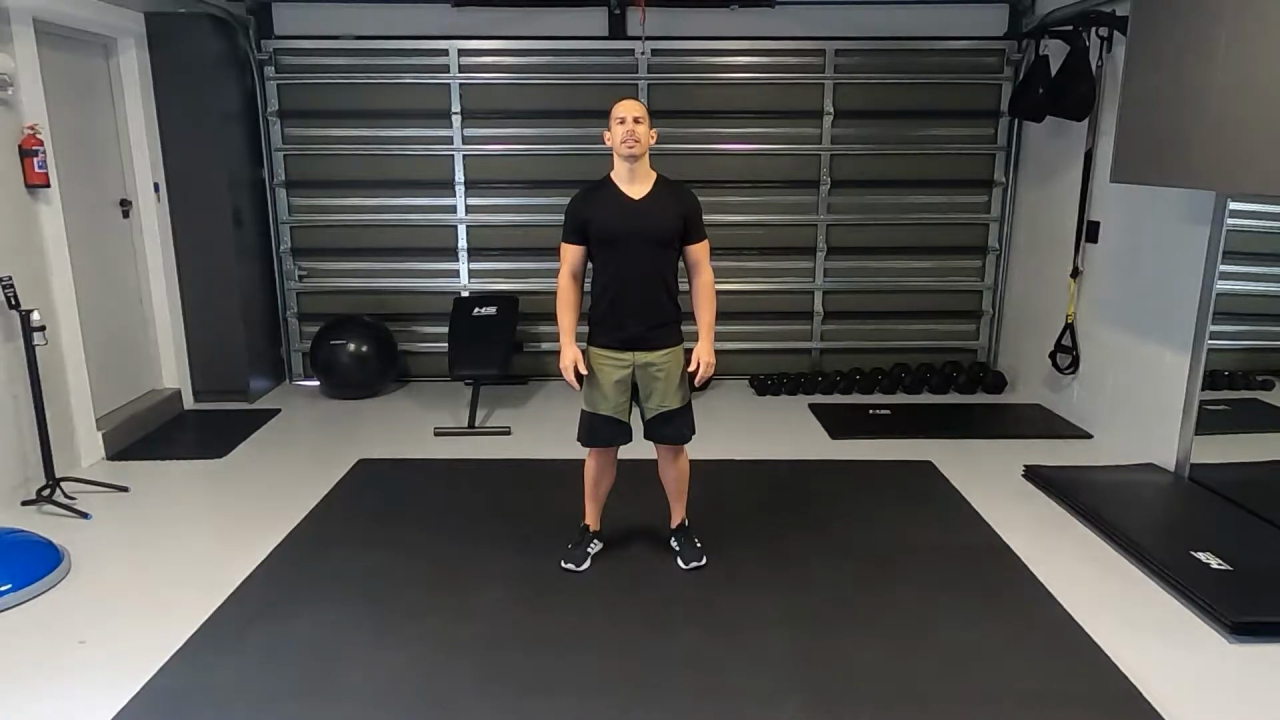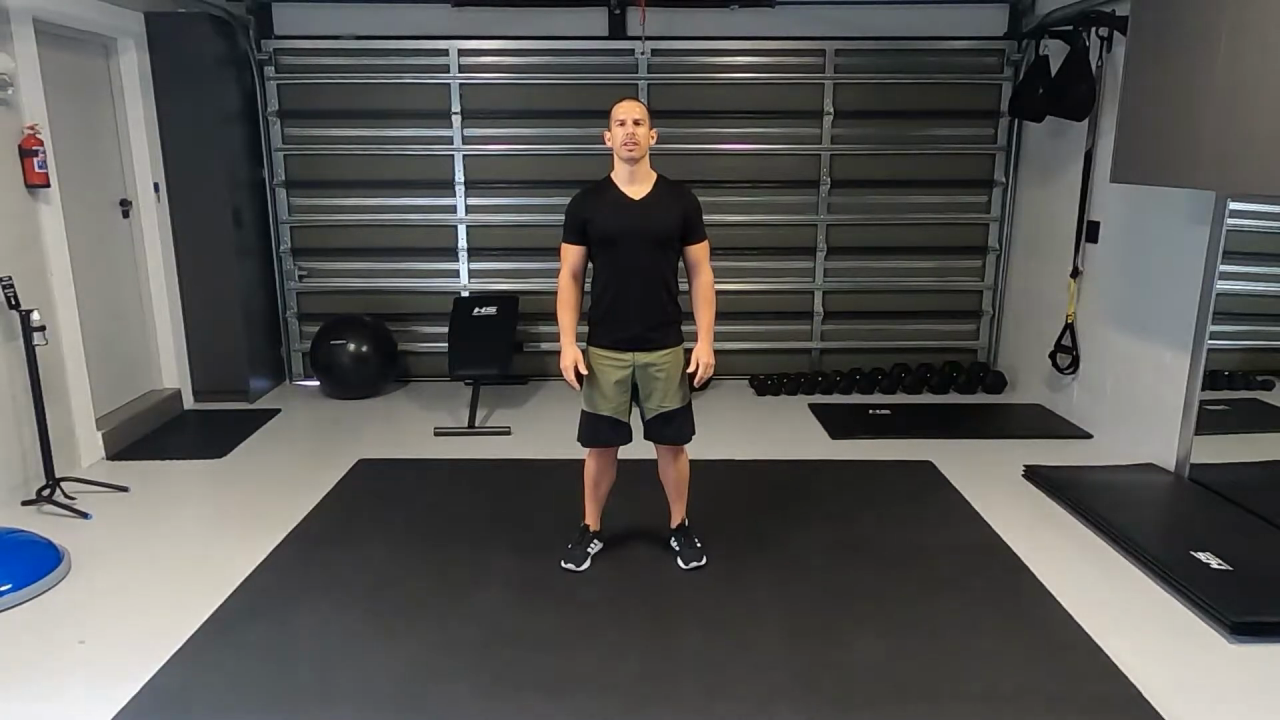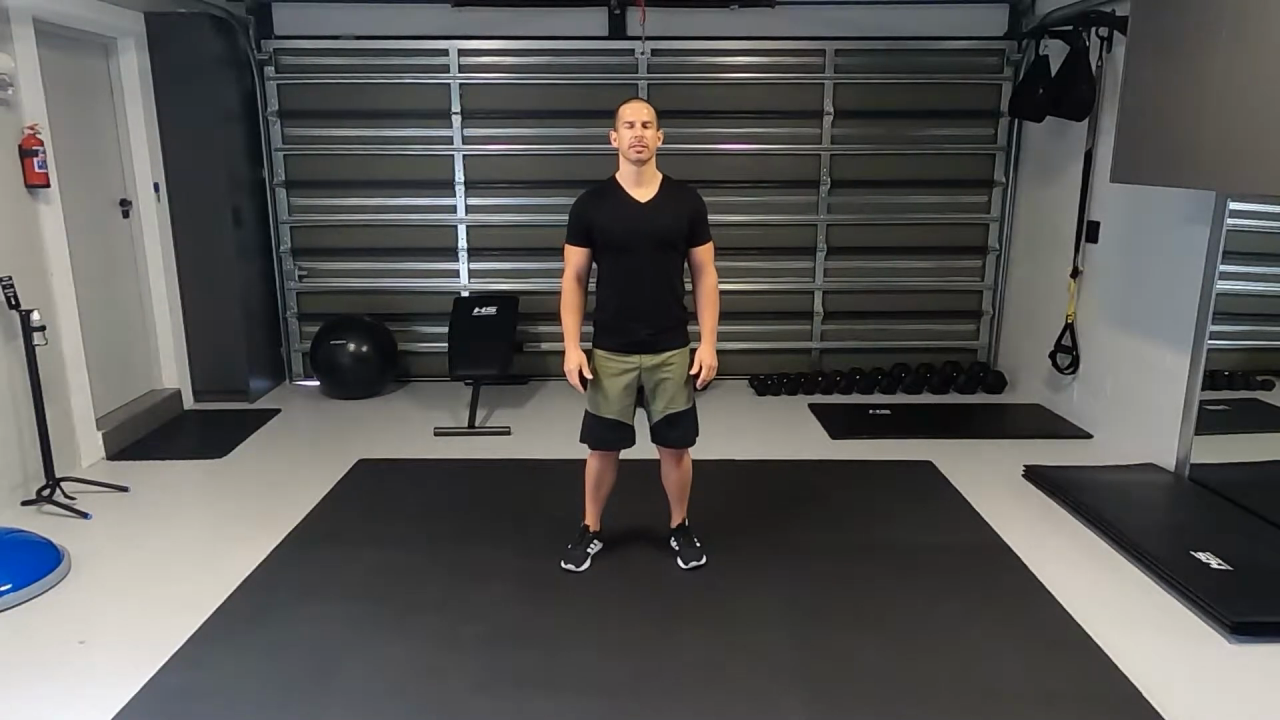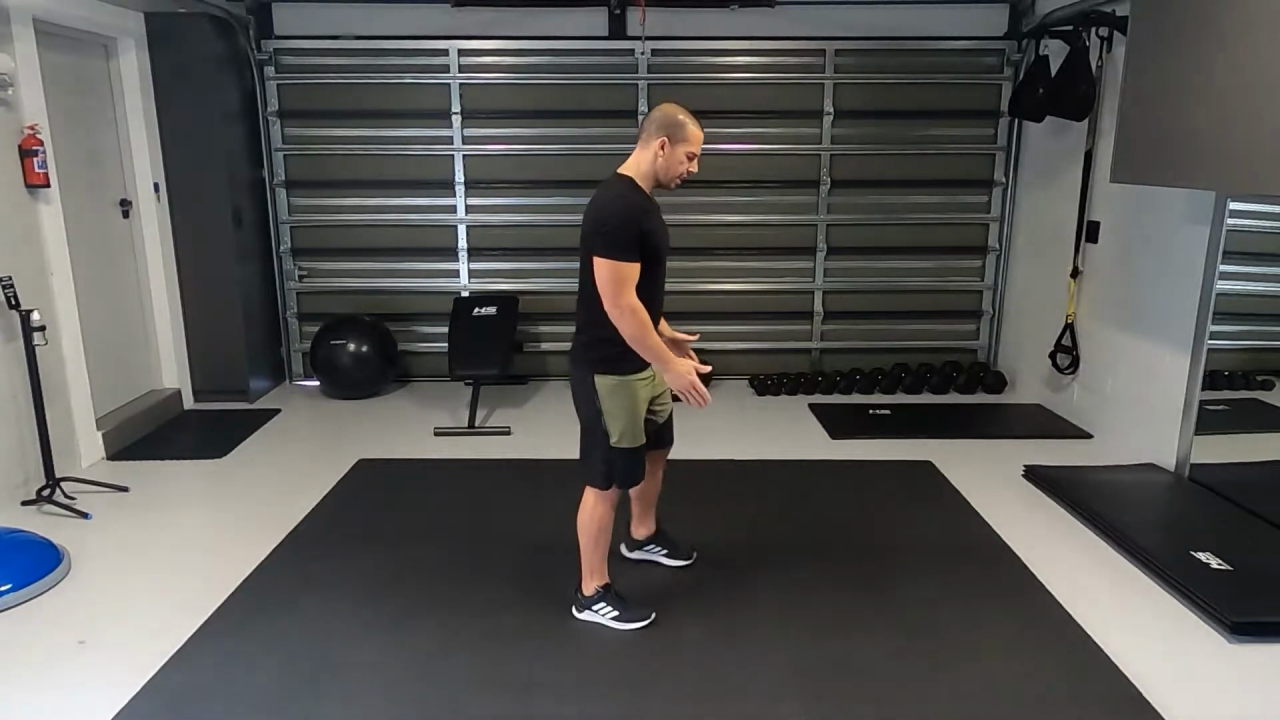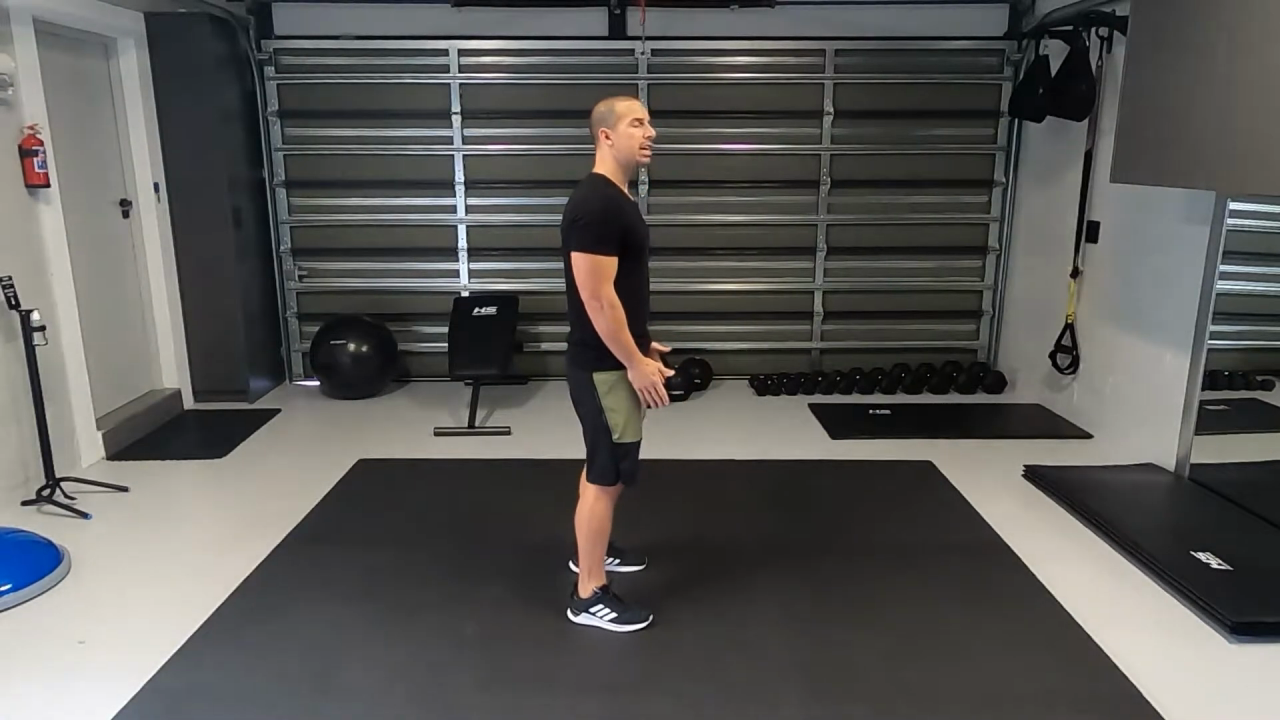
dt=1s
person 1, frame 1
left shoulder: (680, 199)
right shoulder: (586, 202)
left elbow: (701, 273)
right elbow: (570, 275)
left wrist: (706, 340)
right wrist: (567, 343)
left hip: (665, 348)
right hip: (604, 349)
left knee: (671, 442)
right knee: (600, 445)
left ankle: (679, 527)
right ankle: (590, 530)
person 1, frame 2
left shoulder: (680, 200)
right shoulder: (587, 203)
left elbow: (700, 273)
right elbow: (570, 276)
left wrist: (705, 340)
right wrist: (568, 343)
left hip: (665, 347)
right hip: (605, 349)
left knee: (672, 442)
right knee: (601, 444)
left ankle: (679, 527)
right ankle: (590, 530)
person 1, frame 3
left shoulder: (686, 200)
right shoulder: (592, 205)
left elbow: (705, 275)
right elbow: (574, 278)
left wrist: (708, 342)
right wrist: (572, 345)
left hip: (671, 351)
right hip: (612, 352)
left knee: (676, 446)
right knee: (603, 446)
left ankle: (679, 527)
right ankle: (590, 530)
person 1, frame 4
left shoulder: (634, 198)
right shoulder: (620, 209)
right elbow: (618, 303)
left wrist: (663, 334)
right wrist: (669, 365)
left hip: (634, 360)
right hip: (609, 367)
left knee: (654, 448)
right knee: (608, 479)
left ankle: (644, 534)
right ankle: (592, 593)
person 1, frame 5
left shoulder: (616, 197)
right shoulder: (594, 203)
right elbow: (597, 296)
left wrist: (643, 344)
right wrist: (635, 362)
left hip: (617, 357)
right hip: (604, 364)
left knee: (605, 466)
right knee: (607, 476)
left ankle: (592, 548)
right ankle: (589, 595)
